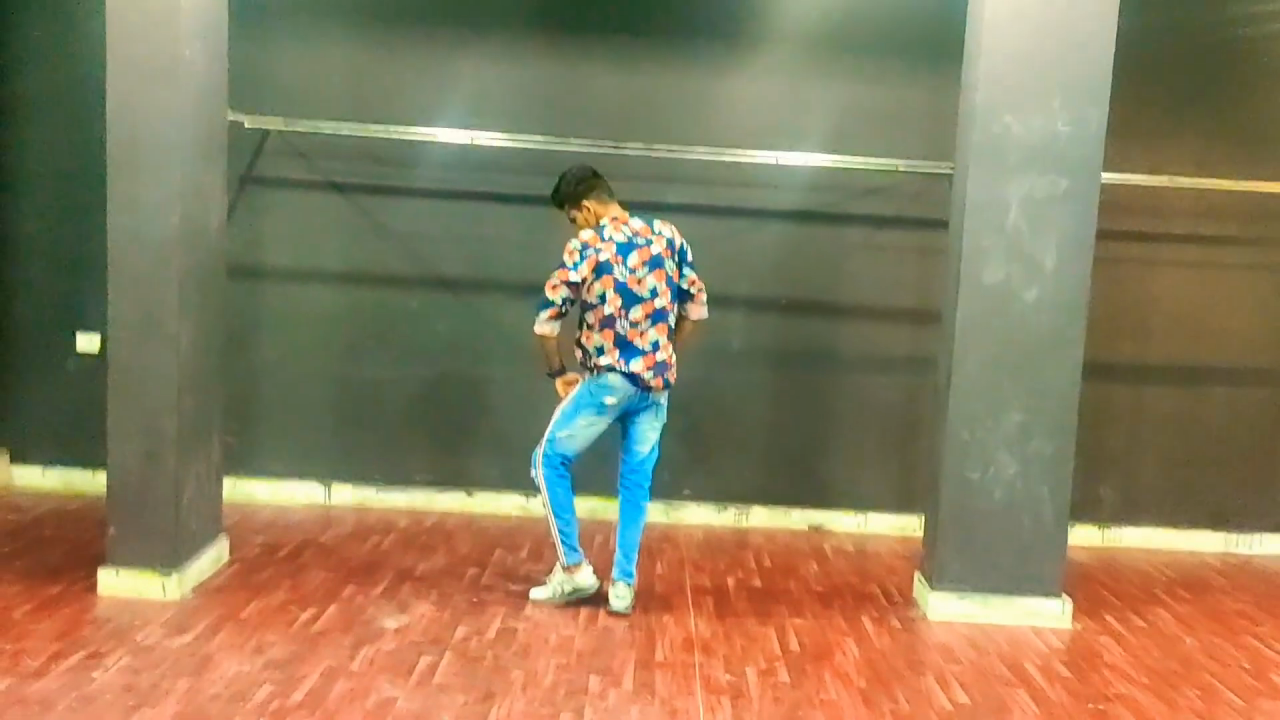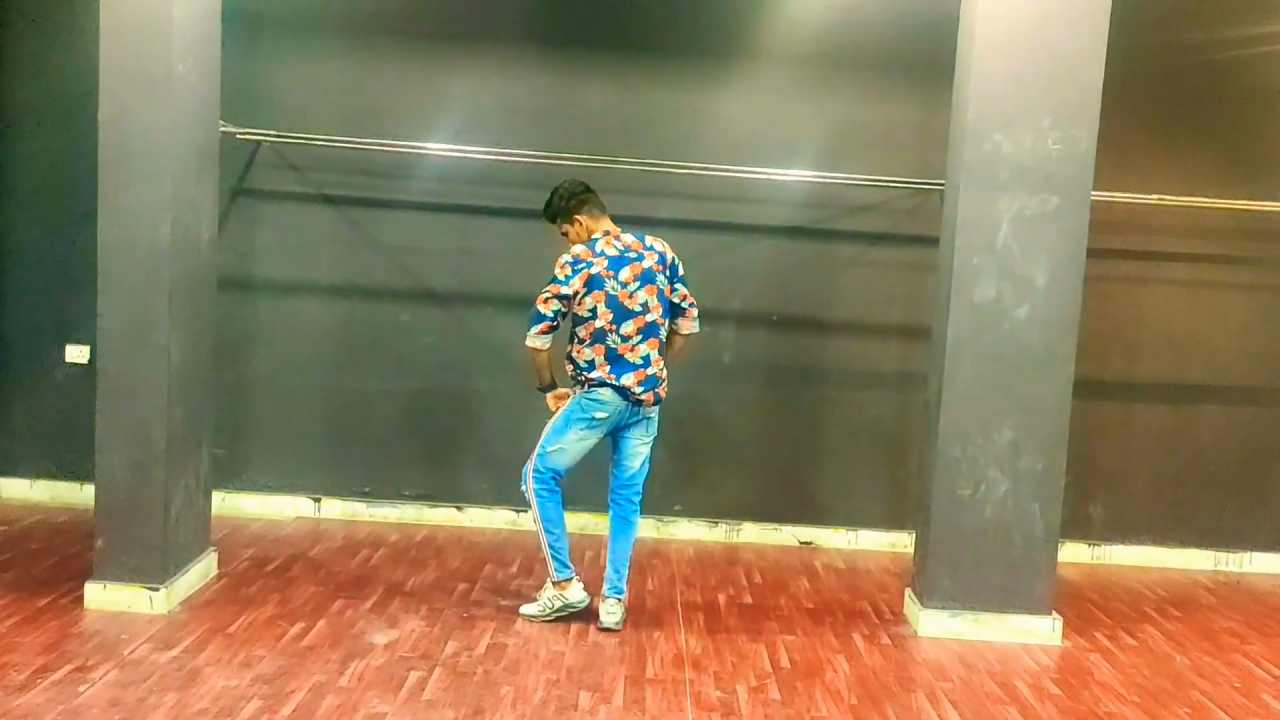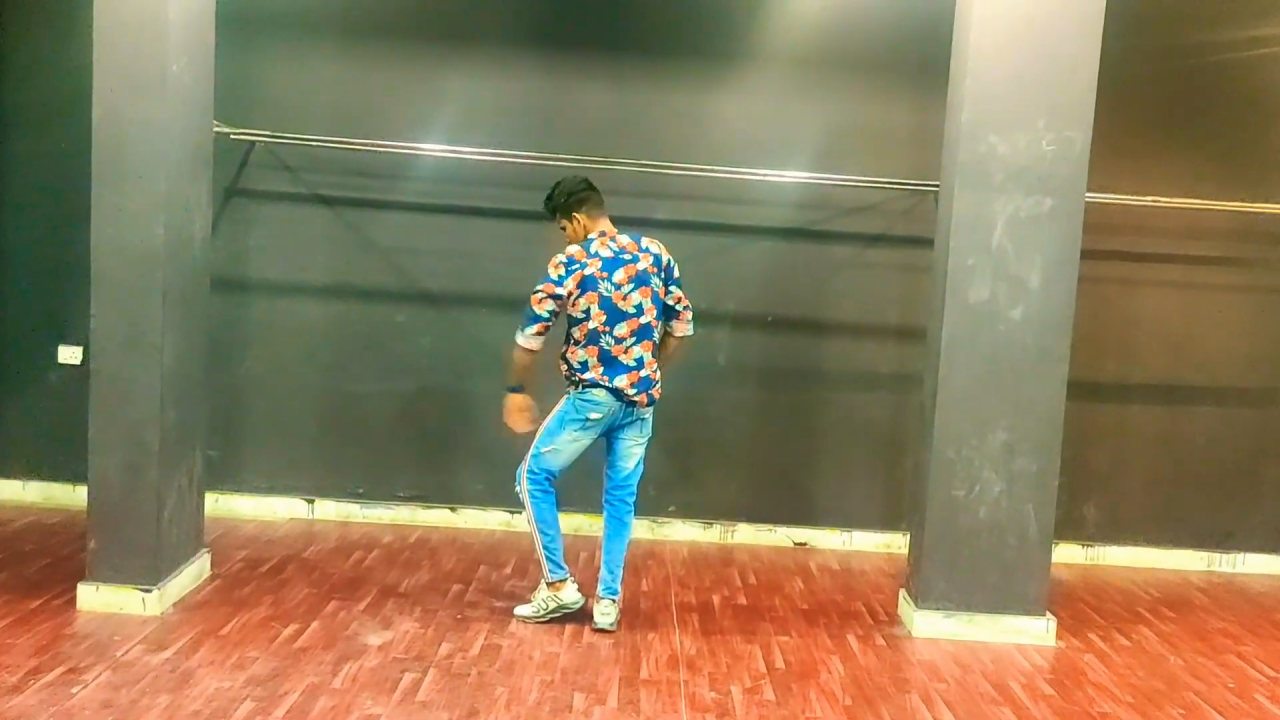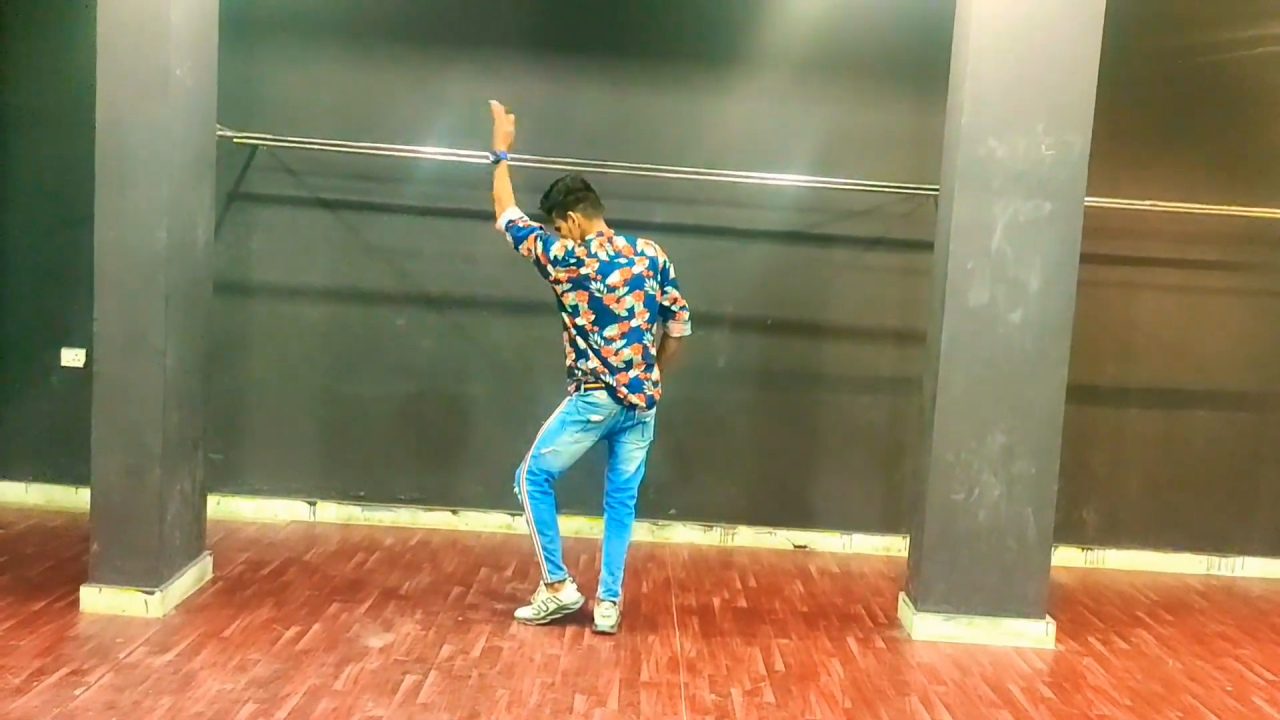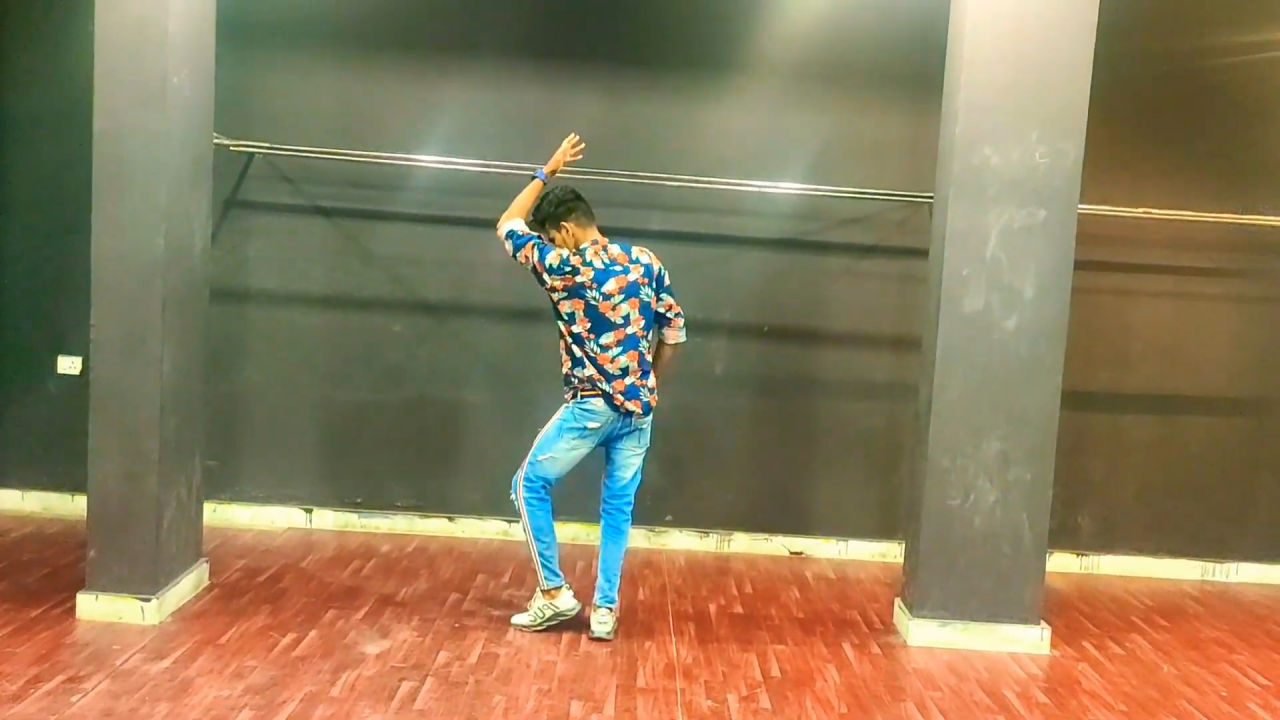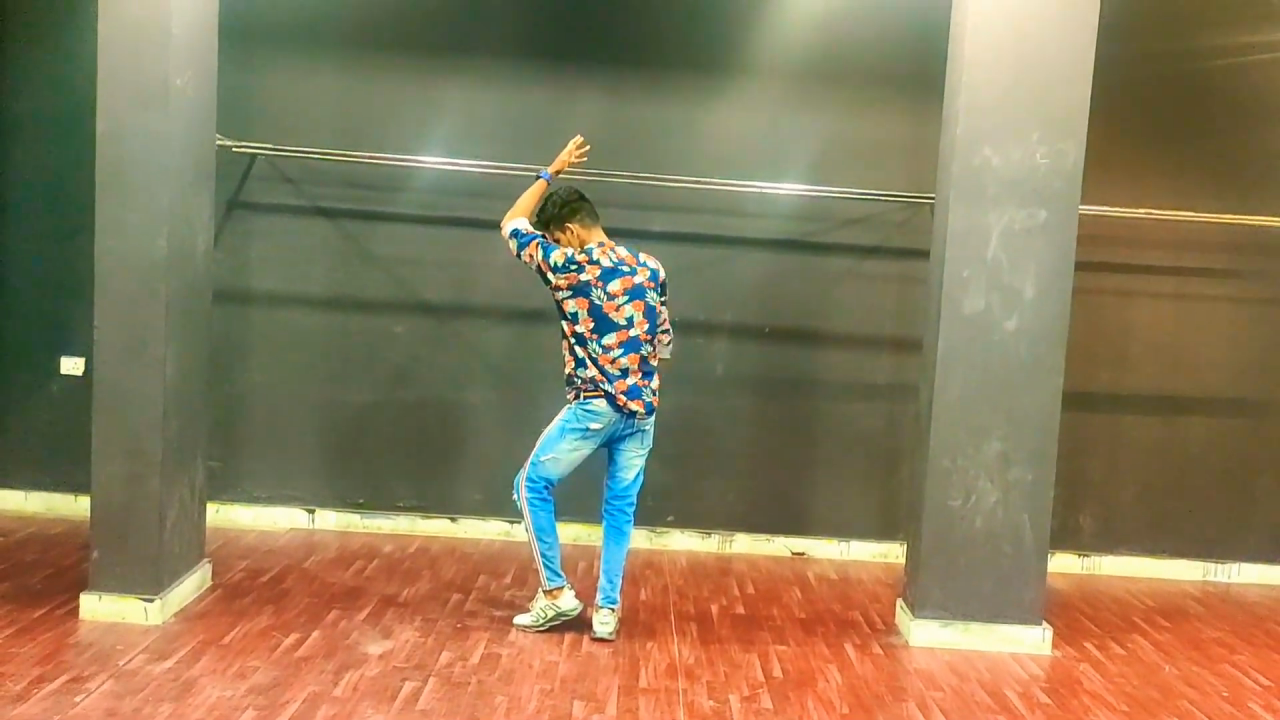
dt=0.7s
person 1, frame 1
left shoulder: (585, 247)
right shoulder: (667, 236)
left elbow: (546, 321)
right elbow: (696, 307)
left wrist: (558, 373)
left hip: (608, 381)
right hip: (657, 383)
left knee: (549, 461)
right knee: (636, 482)
left ankle: (575, 569)
right ankle: (623, 584)
person 1, frame 2
left shoulder: (577, 261)
right shoulder: (659, 251)
left elbow: (538, 334)
right elbow: (687, 322)
left wrist: (549, 388)
left hip: (598, 395)
right hip: (648, 398)
left knee: (540, 476)
right knee: (627, 497)
left ankle: (565, 585)
right ankle: (614, 599)
person 1, frame 3
left shoulder: (569, 263)
right shoulder: (655, 253)
left elbow: (532, 334)
right elbow: (682, 324)
left wrist: (517, 390)
left hip: (592, 396)
right hip: (641, 399)
left knee: (535, 477)
right knee: (621, 498)
left ankle: (558, 586)
right ankle: (608, 600)
person 1, frame 4
left shoulder: (566, 258)
right shoulder: (651, 254)
left elbow: (506, 217)
right elbow: (678, 324)
left wrist: (501, 152)
left hip: (595, 399)
right hip: (643, 401)
left knee: (534, 477)
right knee: (622, 499)
left ankle: (558, 587)
right ankle: (609, 603)
person 1, frame 5
left shoulder: (562, 267)
right shoulder: (646, 262)
left elbow: (509, 226)
right elbow: (673, 331)
left wrist: (546, 172)
left hip: (591, 406)
right hip: (639, 407)
left knee: (530, 484)
right knee: (618, 507)
left ankle: (555, 593)
right ankle: (605, 610)
person 1, frame 6
left shoulder: (567, 265)
right shoulder: (650, 269)
left elbow: (511, 225)
left wrist: (553, 171)
left hip: (592, 407)
right hip: (642, 410)
left knee: (533, 486)
right knee: (621, 508)
left ankle: (556, 593)
right ankle: (608, 611)
